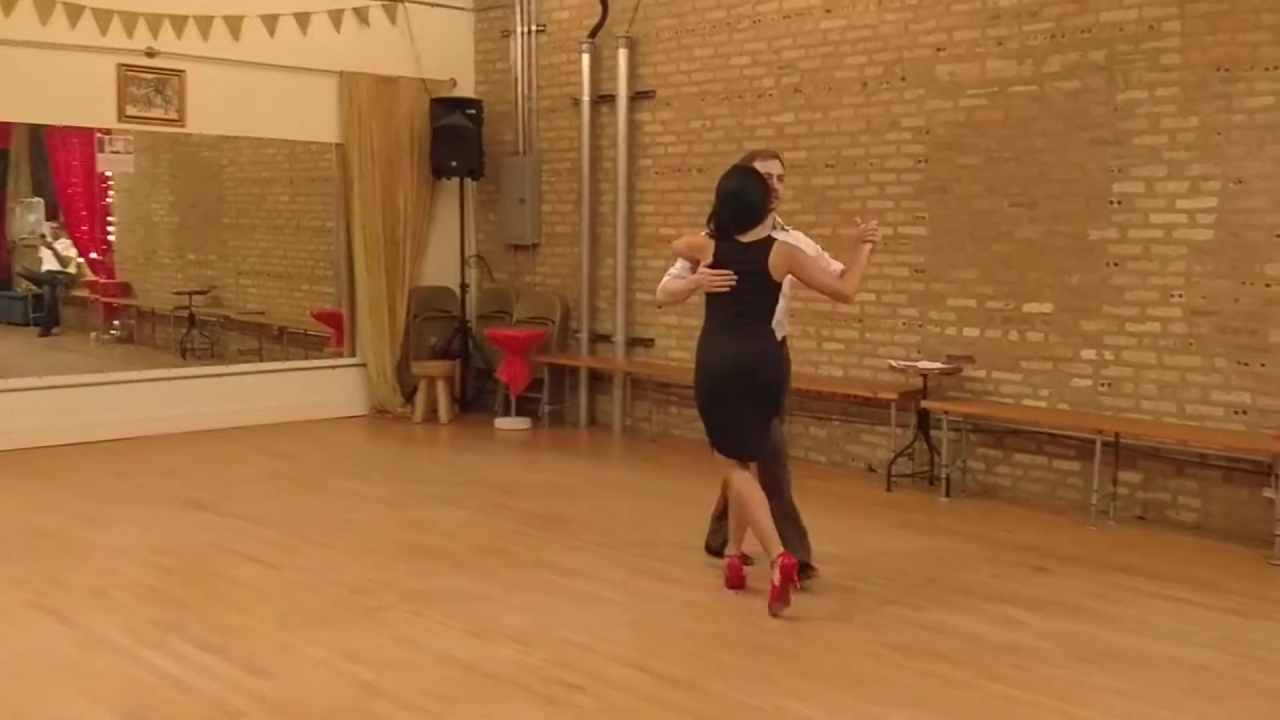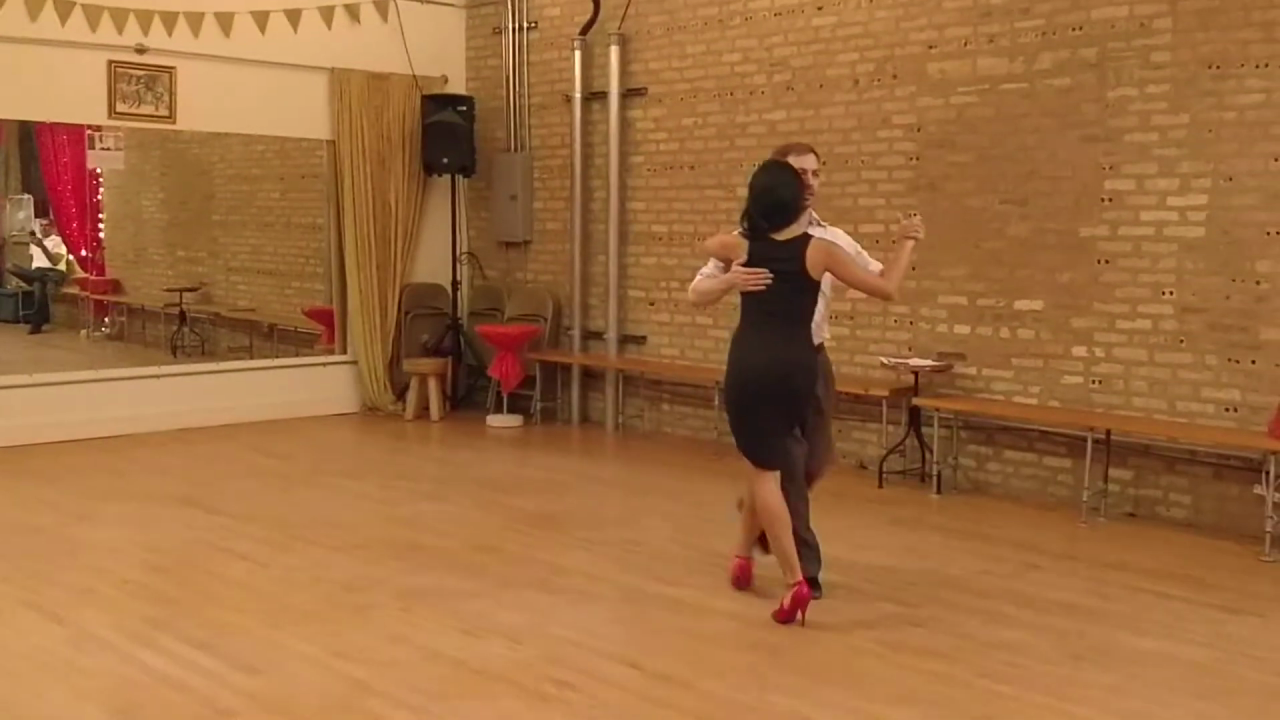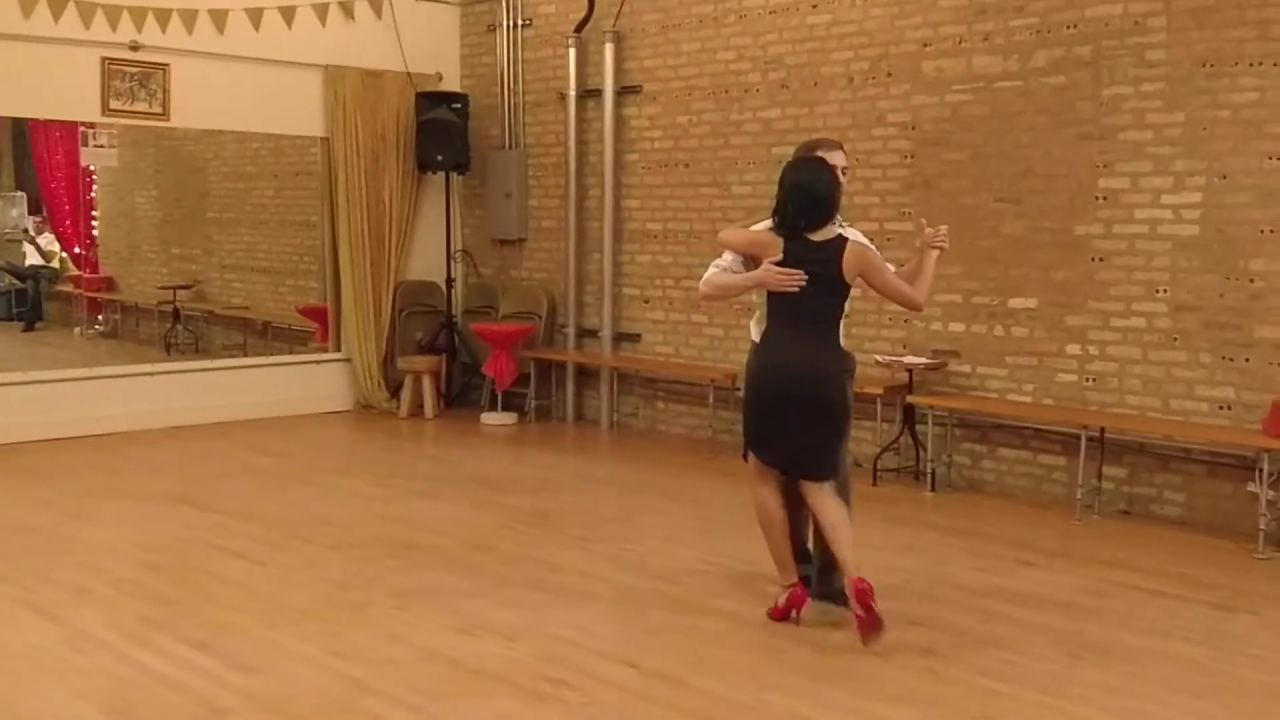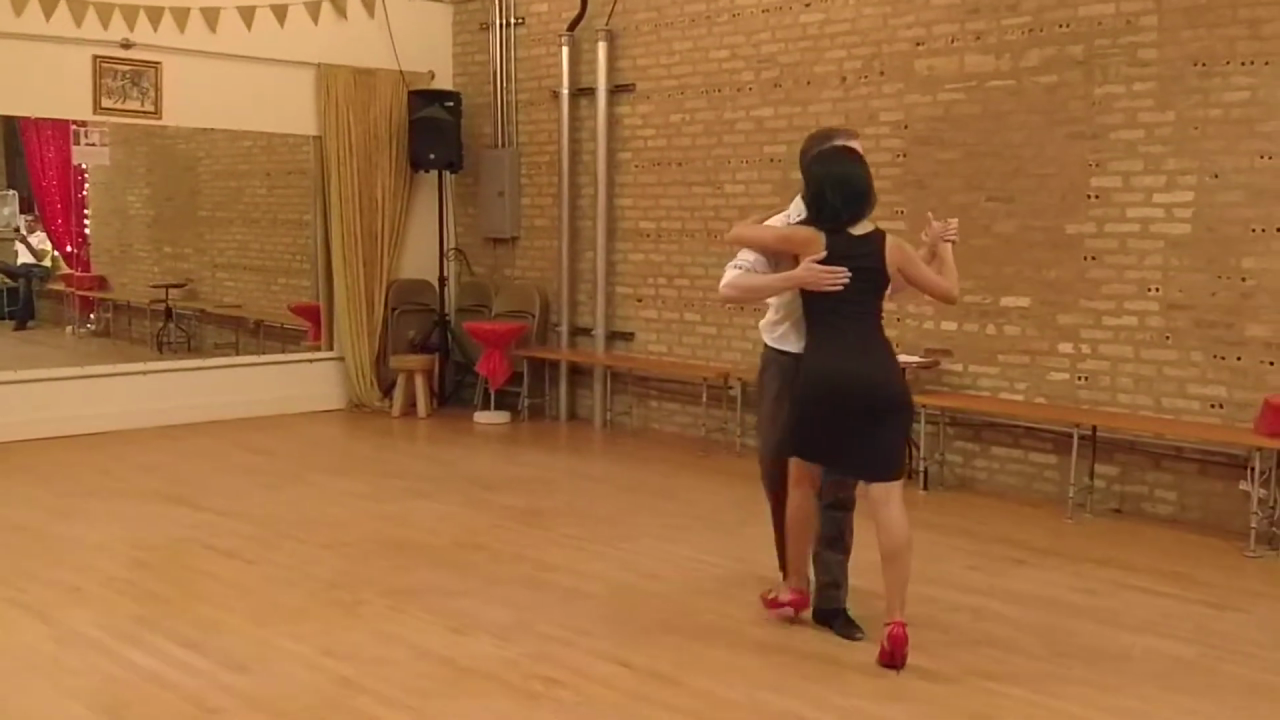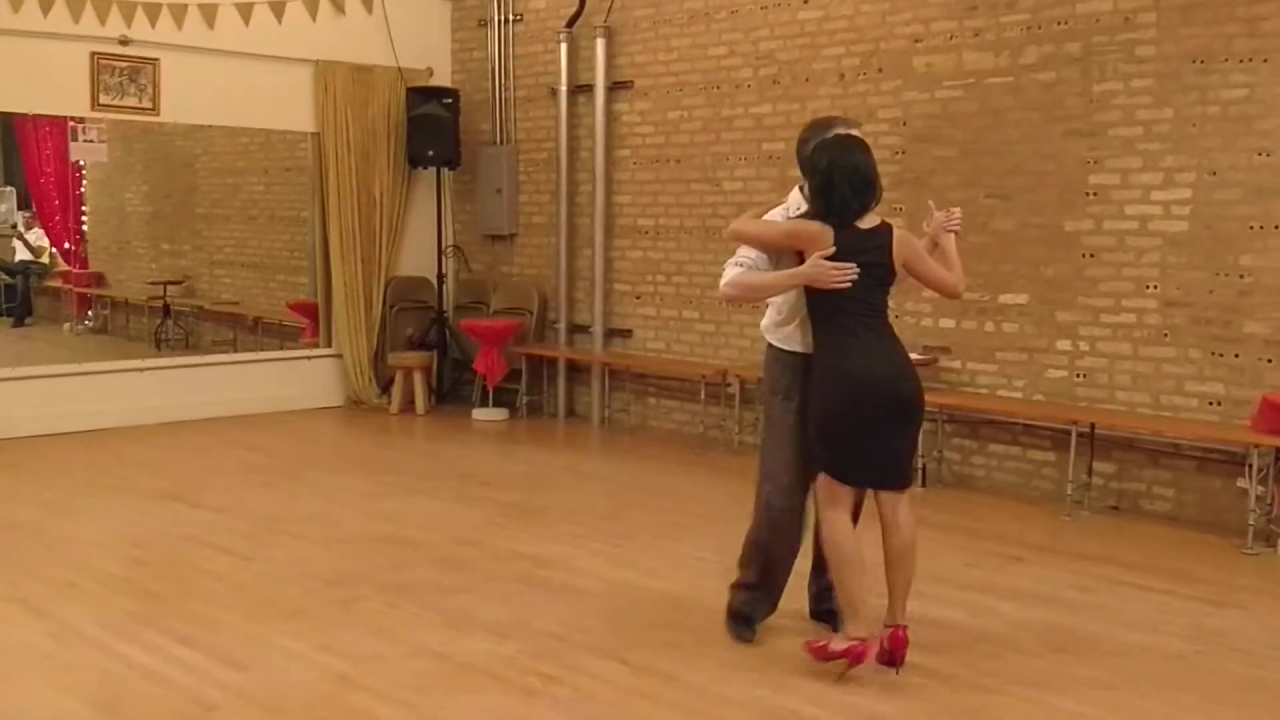
dt=0.4s
person 1, frame 1
left shoulder: (707, 247)
right shoulder: (782, 253)
left elbow: (676, 244)
right elbow: (844, 290)
right wrist: (865, 246)
left hip: (717, 361)
right hip: (763, 361)
left knee: (735, 468)
right knee: (747, 460)
left ankle: (778, 557)
right ankle: (734, 557)
person 1, frame 2
left shoulder: (741, 246)
right shoulder: (820, 251)
left elbow: (708, 245)
right elbow: (886, 289)
right wrist: (907, 244)
left hip: (749, 365)
right hip: (796, 366)
left knee: (765, 472)
right knee: (767, 465)
left ankle: (796, 582)
right ankle: (744, 554)
person 1, frame 3
left shoulder: (771, 245)
right shoulder: (853, 253)
left elbow: (724, 236)
right elbow: (915, 299)
right wrist: (931, 252)
left hip: (774, 369)
right hip: (824, 374)
left knee: (766, 479)
right knee: (820, 487)
left ankle: (791, 585)
right ankle: (855, 581)
person 1, frame 4
left shoulder: (806, 240)
right shoulder: (889, 247)
left elbow: (738, 233)
right elbow: (948, 290)
left wrist: (769, 226)
right wrist: (945, 245)
left hip: (825, 374)
right hip: (880, 375)
left knee: (802, 481)
right knee: (887, 498)
left ankle: (795, 586)
right ankle: (896, 624)
person 1, frame 5
left shoulder: (812, 234)
right shoulder: (895, 239)
left elbow: (736, 229)
right elbow: (954, 285)
left wrist: (763, 214)
right wrist: (946, 236)
left hip: (843, 378)
right hip: (895, 375)
left knee: (834, 502)
right knee: (895, 500)
left ankle: (853, 631)
right ankle: (895, 627)
person 2, frame 1
left shoulder: (795, 242)
left elbow: (840, 281)
right elbow: (665, 292)
right wrist: (697, 281)
right knee: (770, 452)
left ankle: (721, 536)
right ankle: (792, 551)
person 2, frame 2
left shoulder: (833, 240)
left elbow: (881, 282)
right elbow: (697, 293)
right wrist: (730, 281)
left hip: (812, 361)
left knee: (814, 460)
right knee: (788, 464)
right ankle: (804, 564)
person 2, frame 3
left shoulder: (851, 241)
right shoulder: (766, 236)
right elbow: (709, 286)
left wrist: (924, 254)
right wrist: (758, 279)
left knee: (833, 471)
left ankle: (831, 574)
right ankle: (799, 568)
person 2, frame 4
right shoulder: (782, 230)
left elbow: (892, 284)
right elbow: (730, 287)
left wrist: (931, 249)
right wrist: (796, 278)
right hip: (787, 366)
left knee: (838, 487)
right knee: (782, 477)
left ankle: (830, 599)
right ankle: (795, 572)
person 2, frame 5
right shoulder: (782, 226)
right elbow: (730, 288)
right wrist: (802, 276)
right hip: (794, 366)
right knee: (783, 489)
left ankle: (825, 597)
right ankle: (748, 600)
